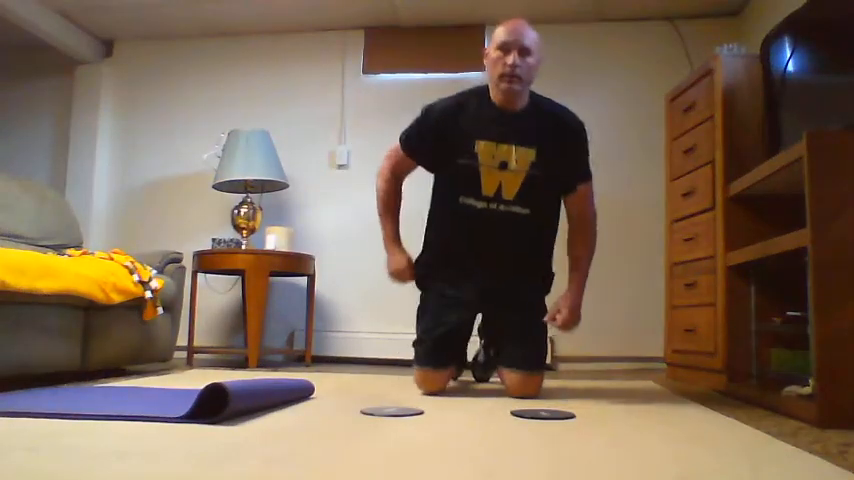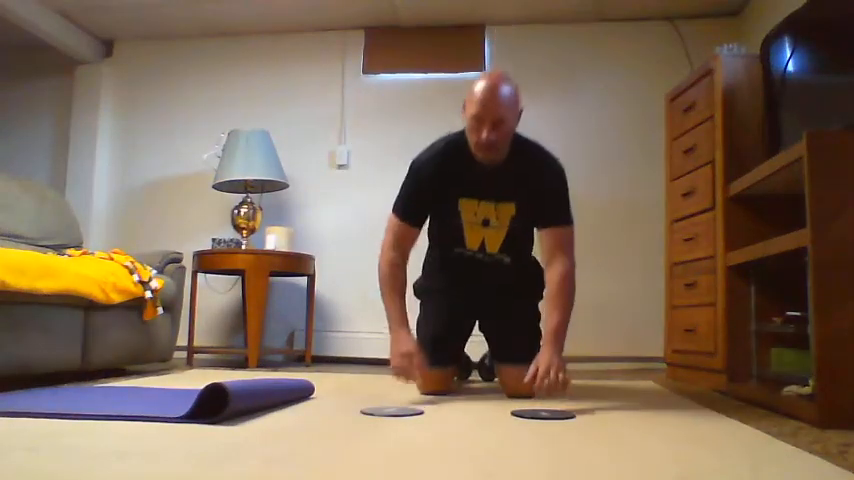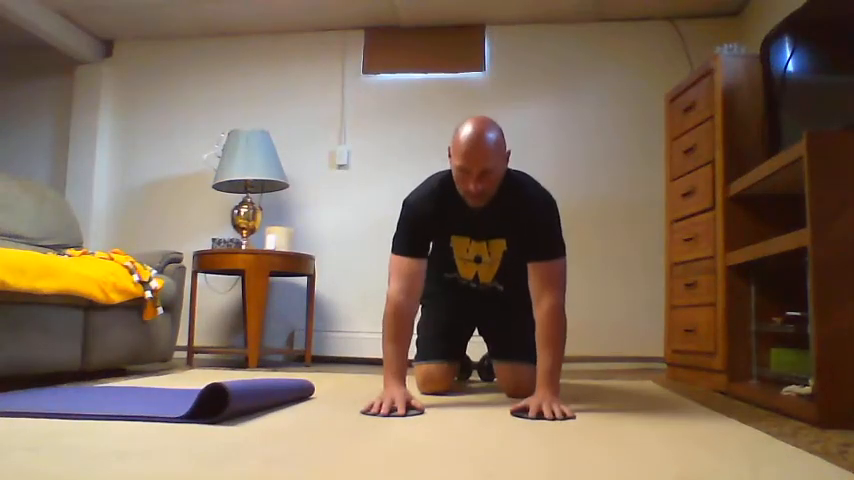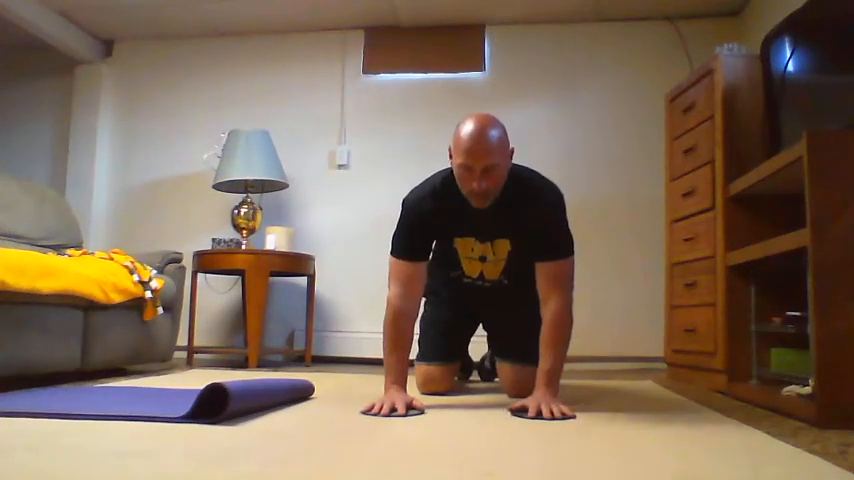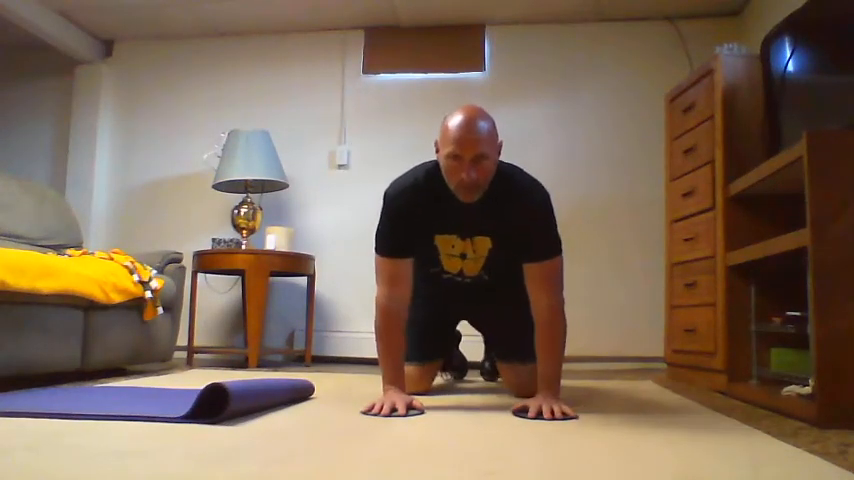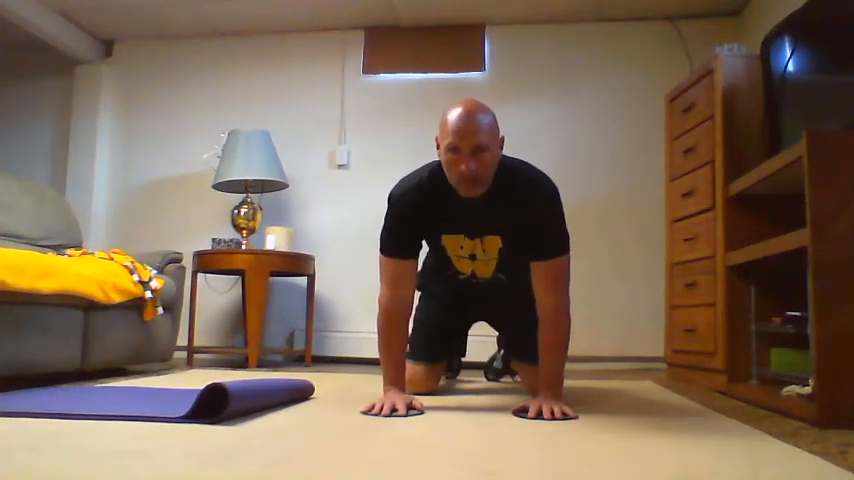
dt=0.4s
person 1, frame 1
left shoulder: (563, 127)
right shoulder: (446, 115)
left elbow: (582, 215)
right elbow: (390, 171)
left wrist: (574, 292)
right wrist: (393, 247)
left hip: (521, 278)
right hip: (449, 271)
left knee: (524, 388)
right knee: (431, 384)
left ankle: (491, 353)
right ankle: (458, 358)
person 1, frame 2
left shoulder: (543, 170)
right shoulder: (432, 164)
left elbow: (560, 261)
right elbow: (393, 252)
left wrist: (552, 347)
right wrist: (399, 332)
left hip: (512, 286)
right hip: (447, 282)
left knee: (522, 386)
right knee: (431, 383)
left ankle: (494, 361)
right ankle: (458, 362)
person 1, frame 3
left shoulder: (535, 203)
right shoulder: (423, 202)
left elbow: (548, 298)
right elbow: (401, 293)
left wrist: (547, 389)
right wrist: (393, 381)
left hip: (510, 295)
right hip: (447, 291)
left knee: (521, 385)
right knee: (432, 382)
left ankle: (493, 360)
right ankle: (458, 361)
person 1, frame 4
left shoulder: (543, 199)
right shoulder: (423, 201)
left elbow: (556, 297)
right elbow: (402, 297)
left wrist: (545, 390)
right wrist: (394, 386)
left hip: (516, 291)
right hip: (450, 288)
left knee: (522, 385)
right knee: (433, 382)
left ankle: (497, 359)
right ankle: (457, 357)
person 1, frame 5
left shoulder: (528, 197)
right shoulder: (404, 195)
left elbow: (547, 298)
right elbow: (391, 296)
left wrist: (547, 391)
right wrist: (393, 387)
left hip: (500, 285)
right hip: (432, 285)
left knee: (526, 385)
right knee: (413, 382)
left ankle: (497, 356)
right ankle: (446, 352)
person 1, frame 6
left shoulder: (537, 192)
right shoulder: (409, 196)
left elbow: (553, 298)
right elbow: (394, 296)
left wrist: (550, 392)
right wrist: (393, 388)
left hip: (516, 286)
right hip: (446, 285)
left knee: (539, 381)
right knee: (418, 383)
left ankle: (509, 353)
right ankle: (446, 356)
